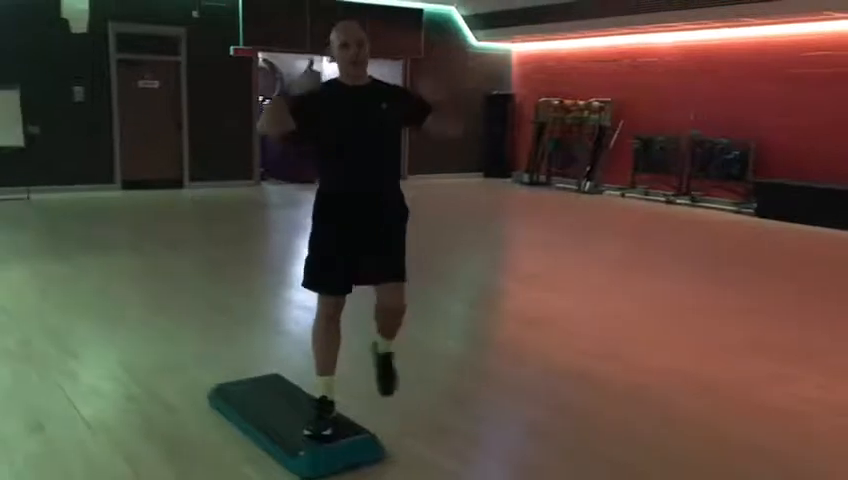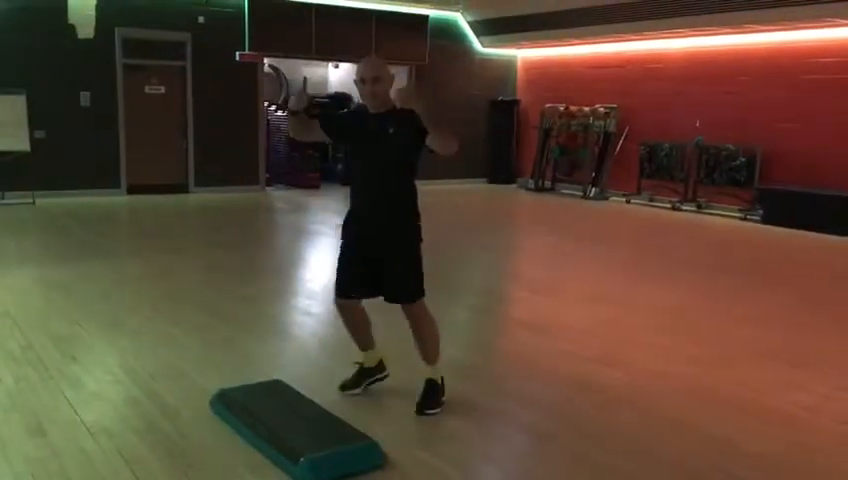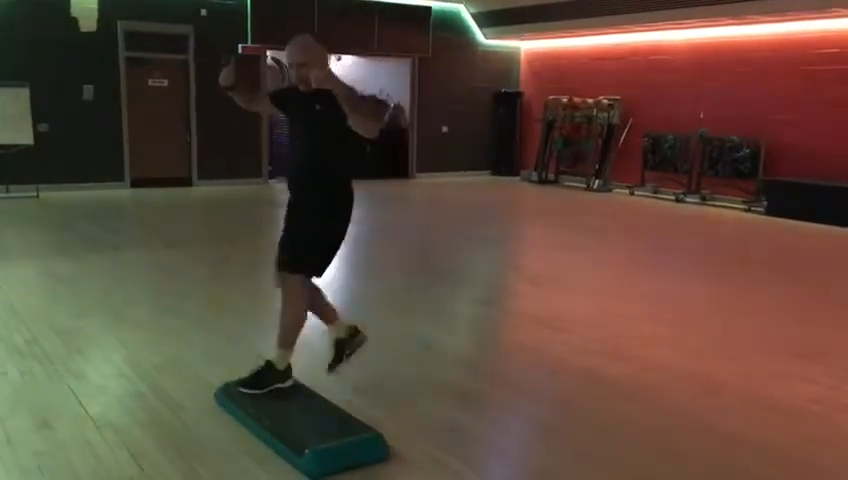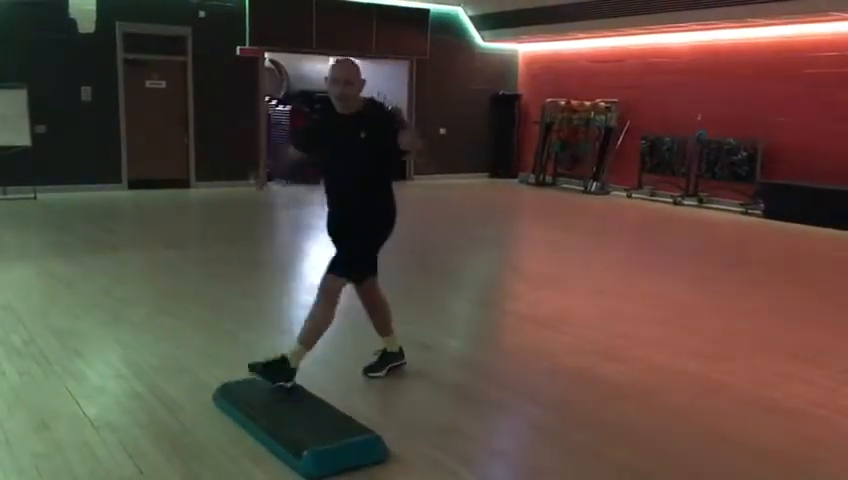
dt=0.7s
person 1, frame 1
left shoulder: (393, 96)
right shoulder: (318, 97)
left elbow: (447, 129)
right elbow: (268, 128)
left wrist: (437, 101)
right wrist: (289, 95)
left hip: (384, 210)
right hip: (334, 212)
left knee: (391, 297)
right knee: (329, 304)
left ankle: (382, 348)
right ankle: (326, 399)
person 1, frame 2
left shoulder: (408, 119)
right shoulder: (350, 120)
left elbow: (448, 148)
right elbow: (303, 132)
left wrist: (420, 111)
right wrist: (295, 110)
left hip: (399, 227)
right hip: (359, 224)
left knee: (413, 306)
right knee: (346, 301)
left ankle: (434, 380)
right ankle: (373, 364)
person 1, frame 3
left shoulder: (339, 97)
right shoulder: (295, 96)
left elbow: (370, 129)
right elbow: (255, 101)
left wrist: (335, 86)
right wrist: (231, 85)
left hip: (328, 206)
right hip: (302, 203)
left knee: (292, 282)
right knee: (291, 280)
left ankle: (280, 368)
right ankle: (345, 332)
person 1, frame 4
left shoulder: (382, 120)
right shoulder: (322, 123)
left elbow: (415, 151)
right elbow: (293, 154)
left wrist: (413, 143)
left hip: (373, 217)
right hip: (342, 216)
left knee: (330, 286)
right knee: (365, 283)
left ankle: (290, 363)
right ankle: (392, 350)
